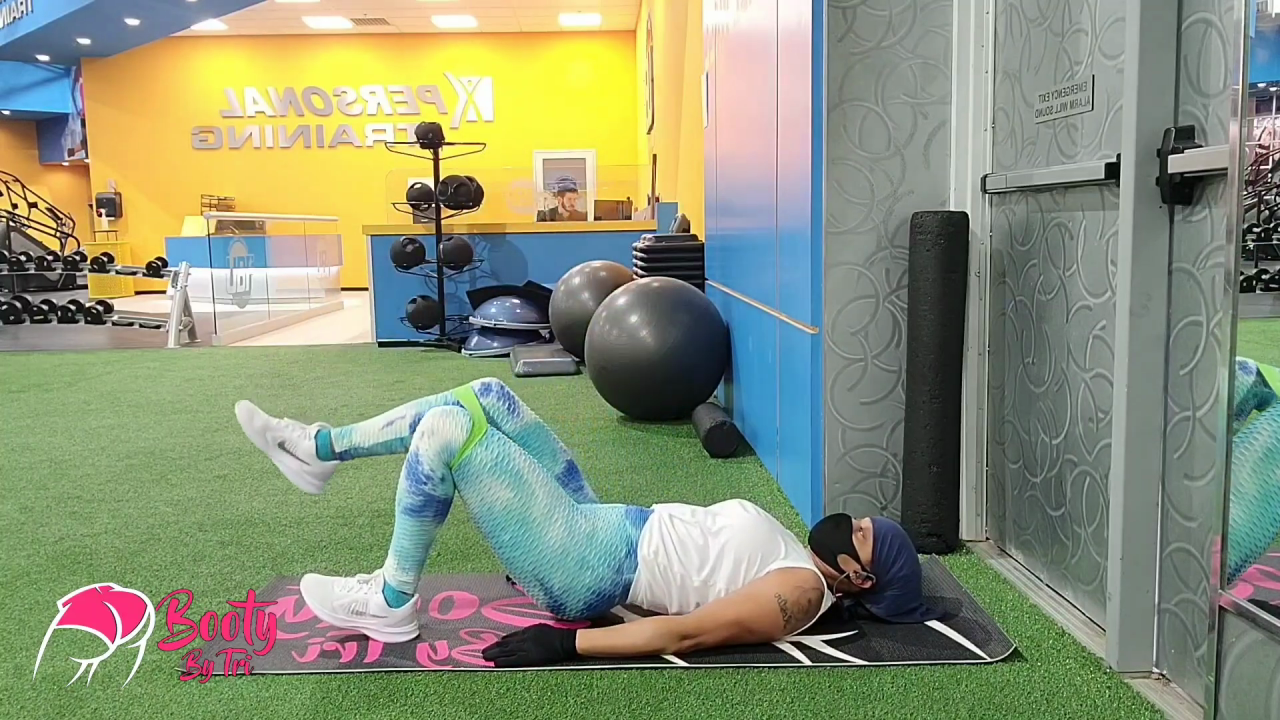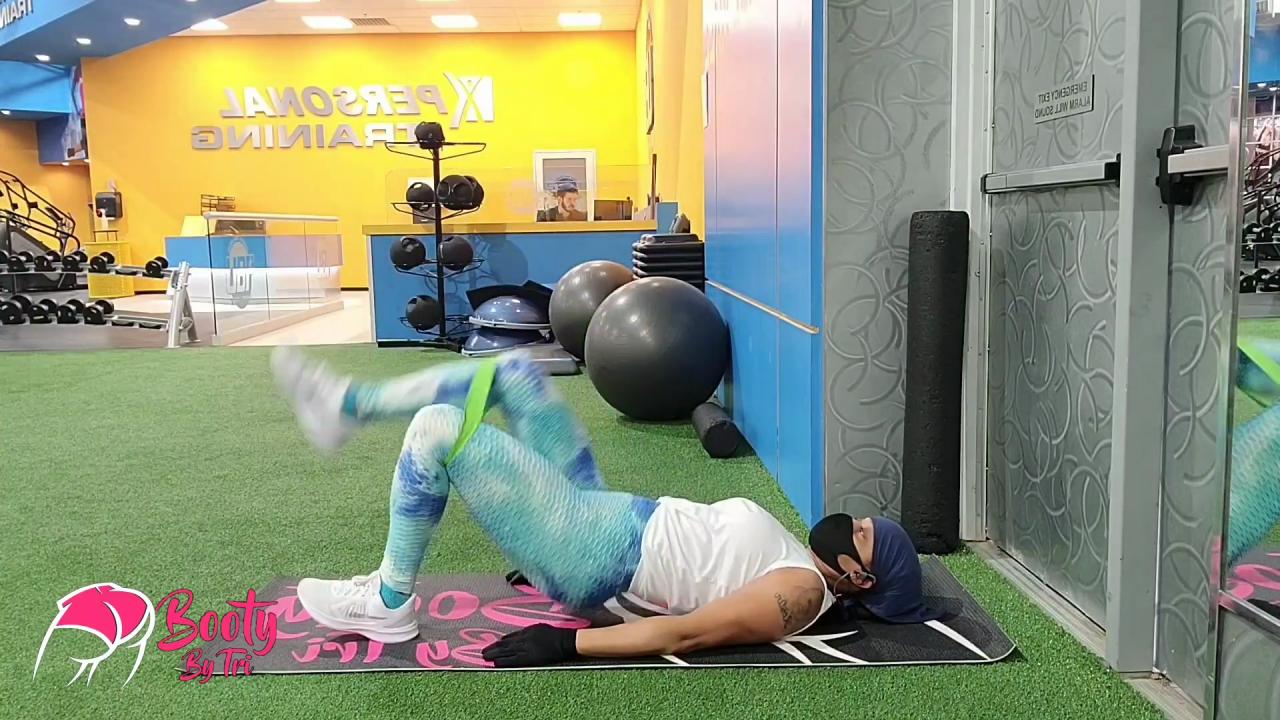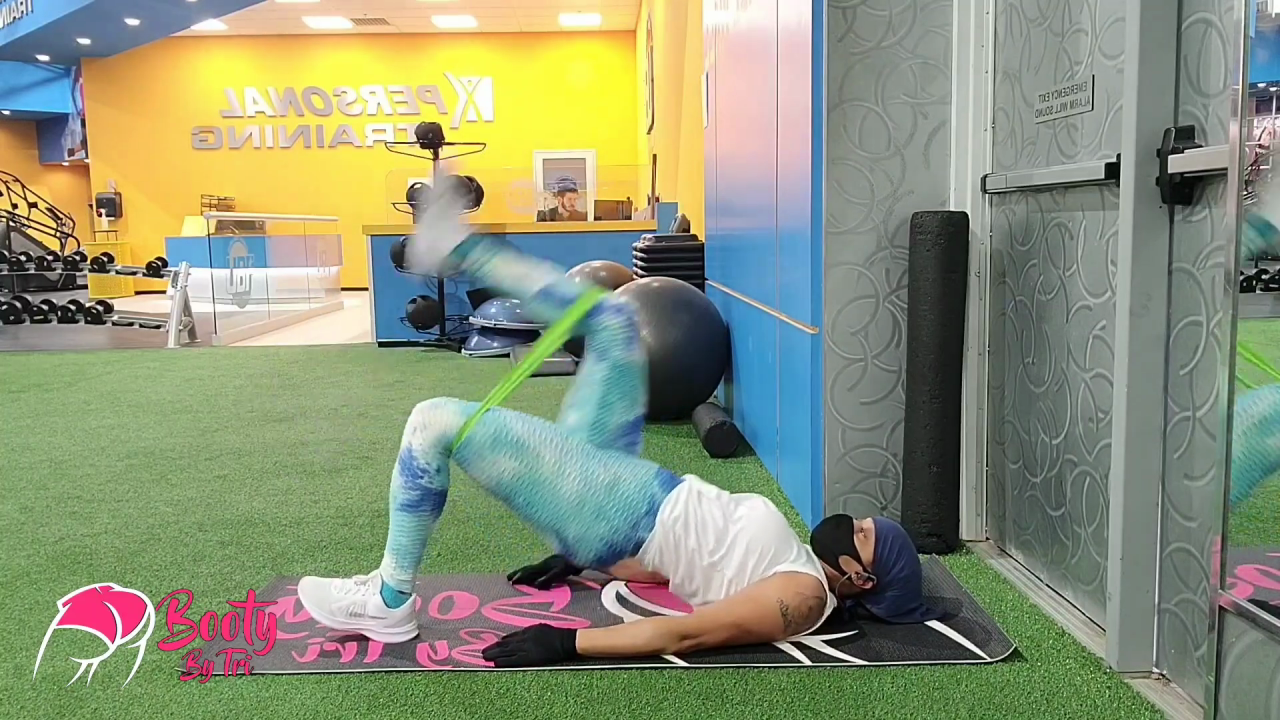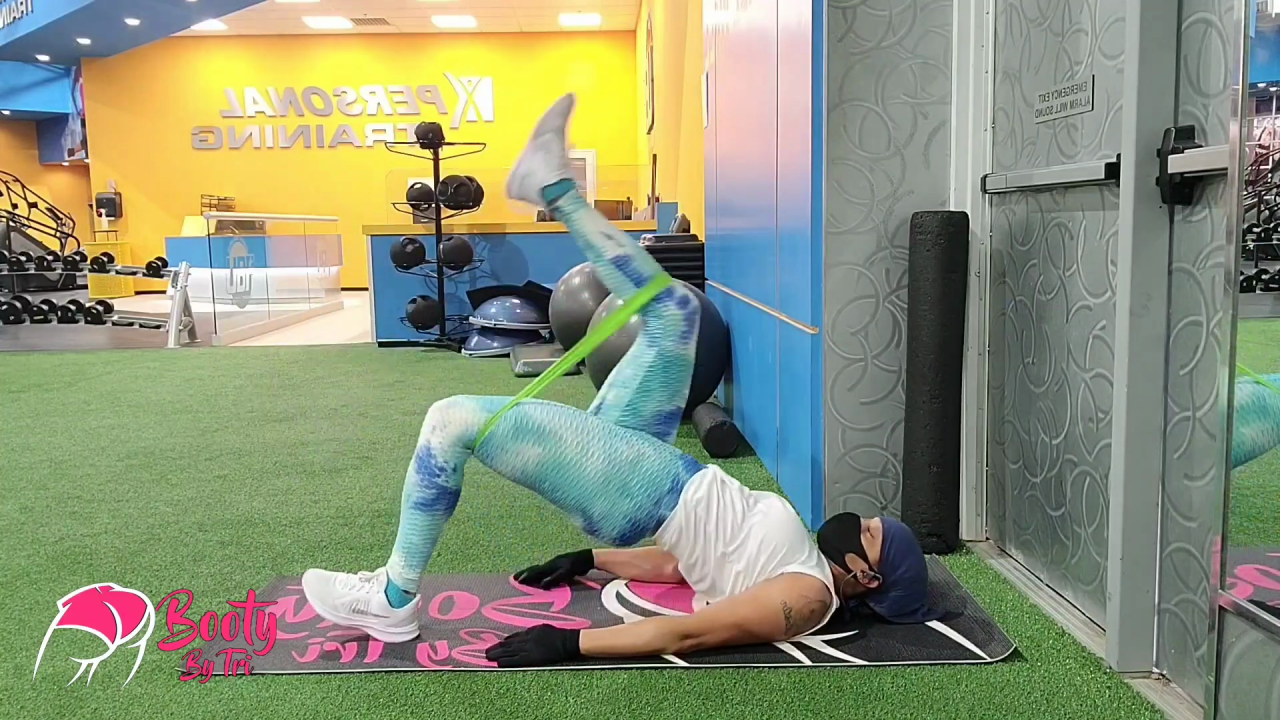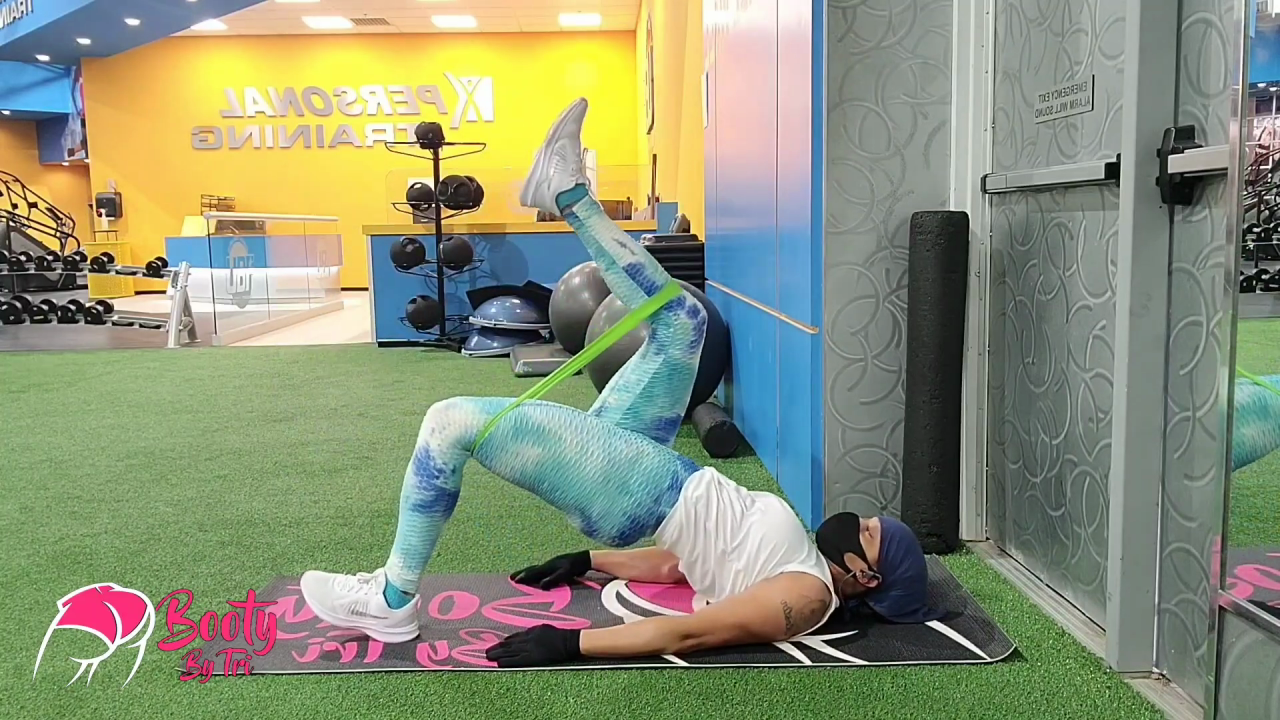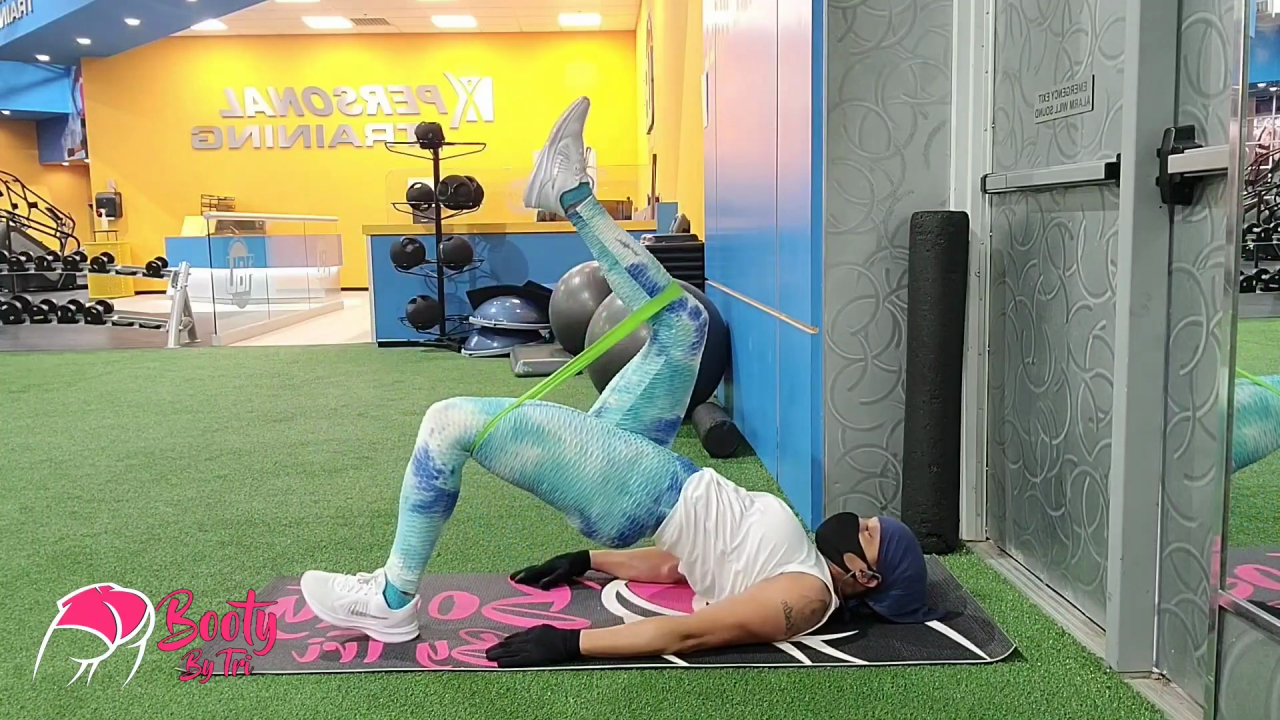
dt=0.2s
person 1, frame 1
left shoulder: (799, 594)
right shoulder: (788, 553)
left elbow: (682, 632)
left wrist: (566, 642)
left hip: (585, 566)
right hip: (598, 523)
left knee: (444, 430)
right knee: (486, 398)
left ankle: (390, 605)
right ankle: (318, 448)
person 1, frame 2
left shoulder: (797, 599)
right shoulder: (790, 556)
left elbow: (688, 634)
left wrist: (567, 640)
left hip: (594, 553)
right hip: (606, 524)
left knee: (438, 429)
right knee: (508, 375)
left ankle: (390, 605)
right ankle: (344, 406)
person 1, frame 3
left shoulder: (800, 595)
right shoulder: (802, 560)
left elbow: (683, 630)
left wrist: (568, 643)
right wrist: (576, 562)
left hip: (609, 513)
right hip: (626, 488)
left knee: (436, 419)
right knee: (614, 314)
left ankle: (389, 611)
right ankle: (455, 246)
person 1, frame 4
left shoulder: (807, 597)
right shoulder: (804, 557)
left elbow: (686, 635)
left wrist: (570, 643)
right wrist: (590, 560)
left hip: (632, 489)
right hip: (640, 466)
left knee: (452, 420)
right knee: (674, 308)
left ankle: (392, 604)
right ankle: (553, 184)
person 1, frame 5
left shoulder: (806, 597)
right shoulder: (804, 558)
left elbow: (686, 635)
left wrist: (571, 643)
right wrist: (588, 561)
left hip: (631, 489)
right hip: (641, 468)
left knee: (450, 422)
right knee: (682, 317)
left ankle: (391, 604)
right ankle: (565, 190)
person 1, frame 6
left shoulder: (807, 596)
right shoulder: (804, 558)
left elbow: (686, 635)
left wrist: (572, 643)
right wrist: (587, 561)
left hip: (627, 490)
right hip: (637, 468)
left knee: (449, 421)
right knee: (684, 320)
left ankle: (391, 604)
right ankle: (570, 192)
